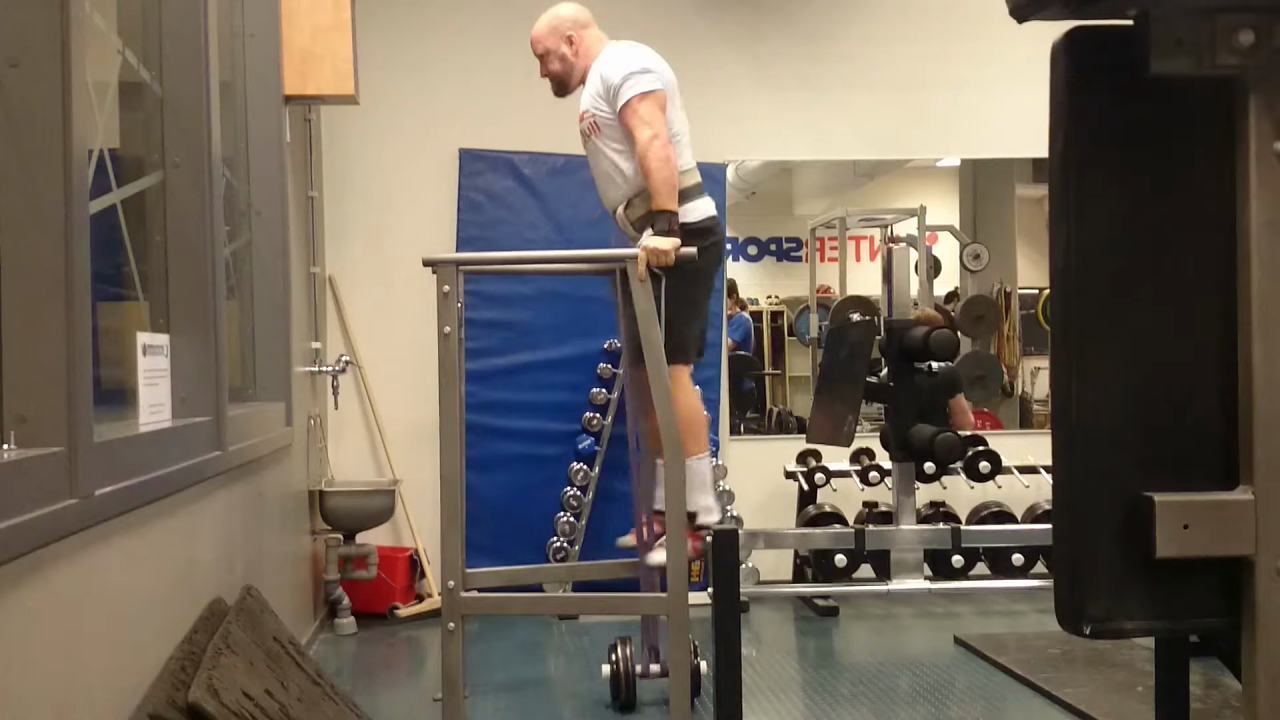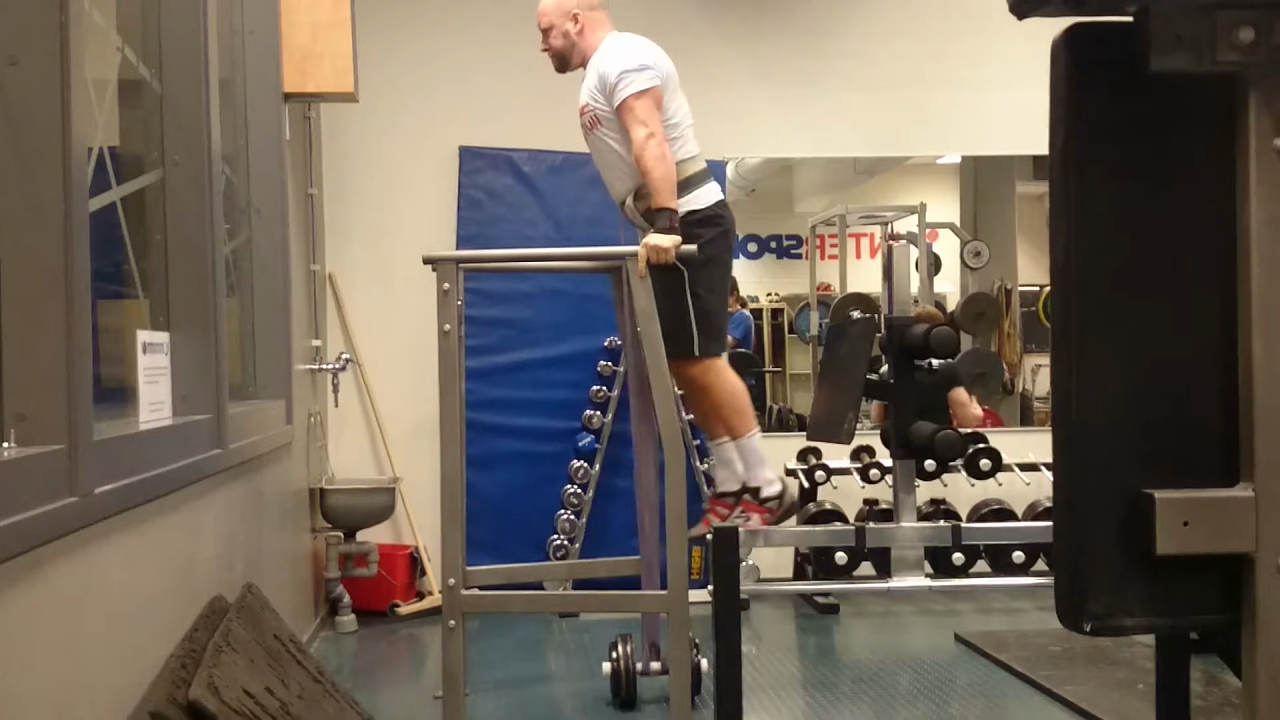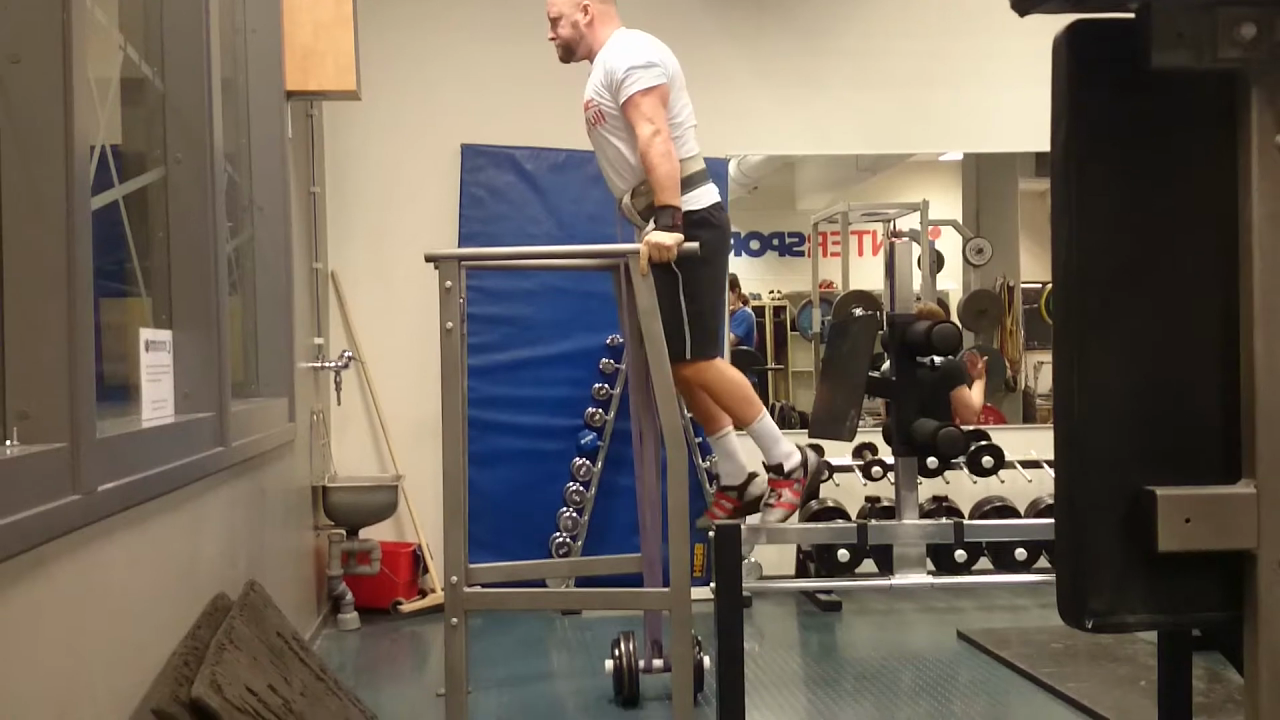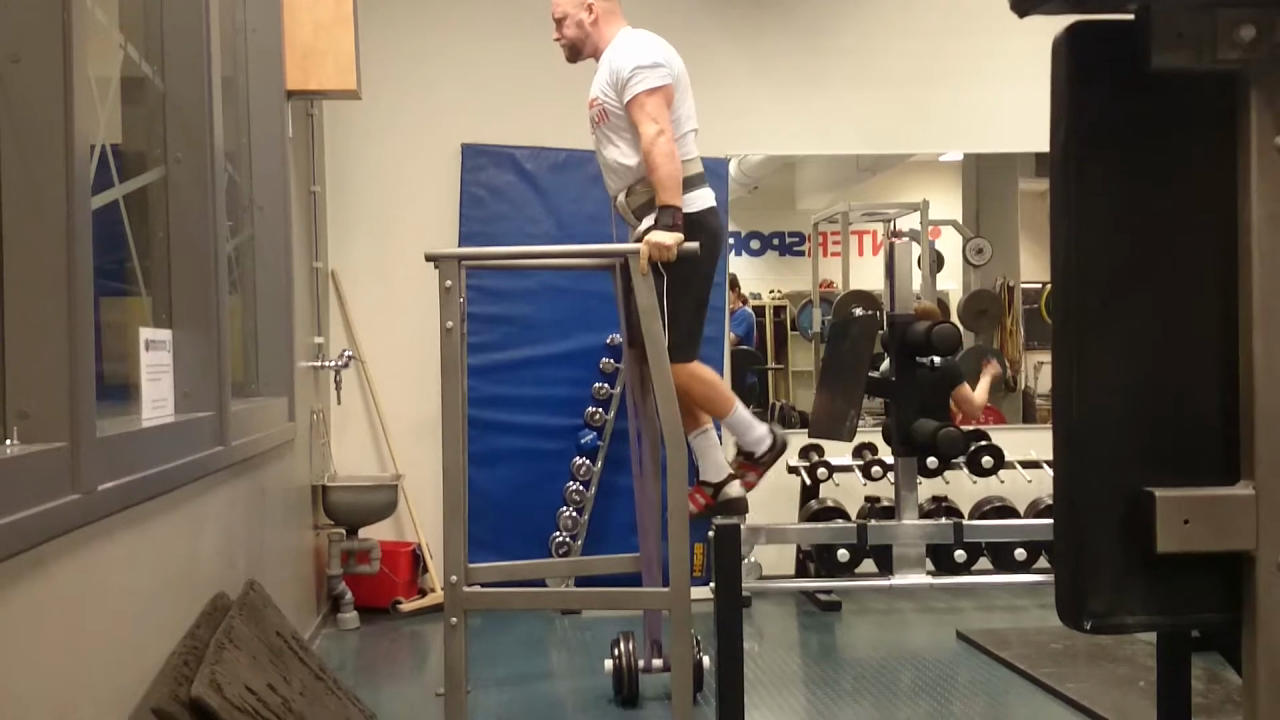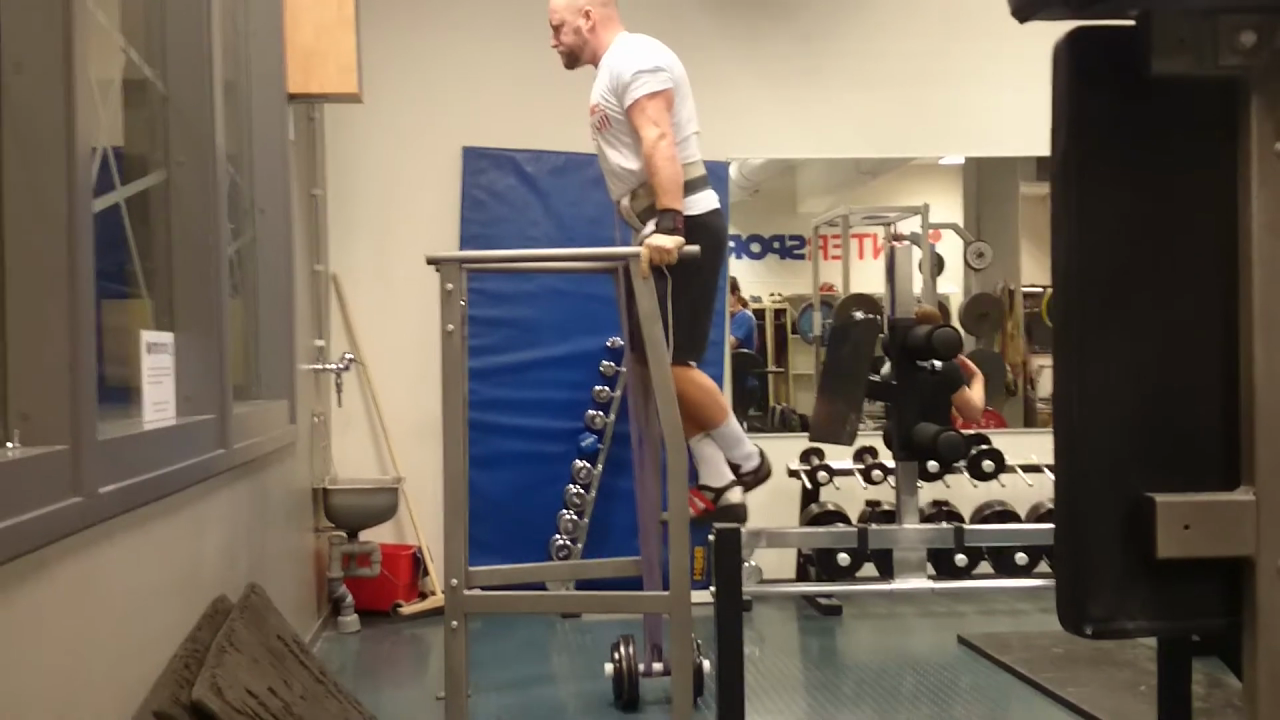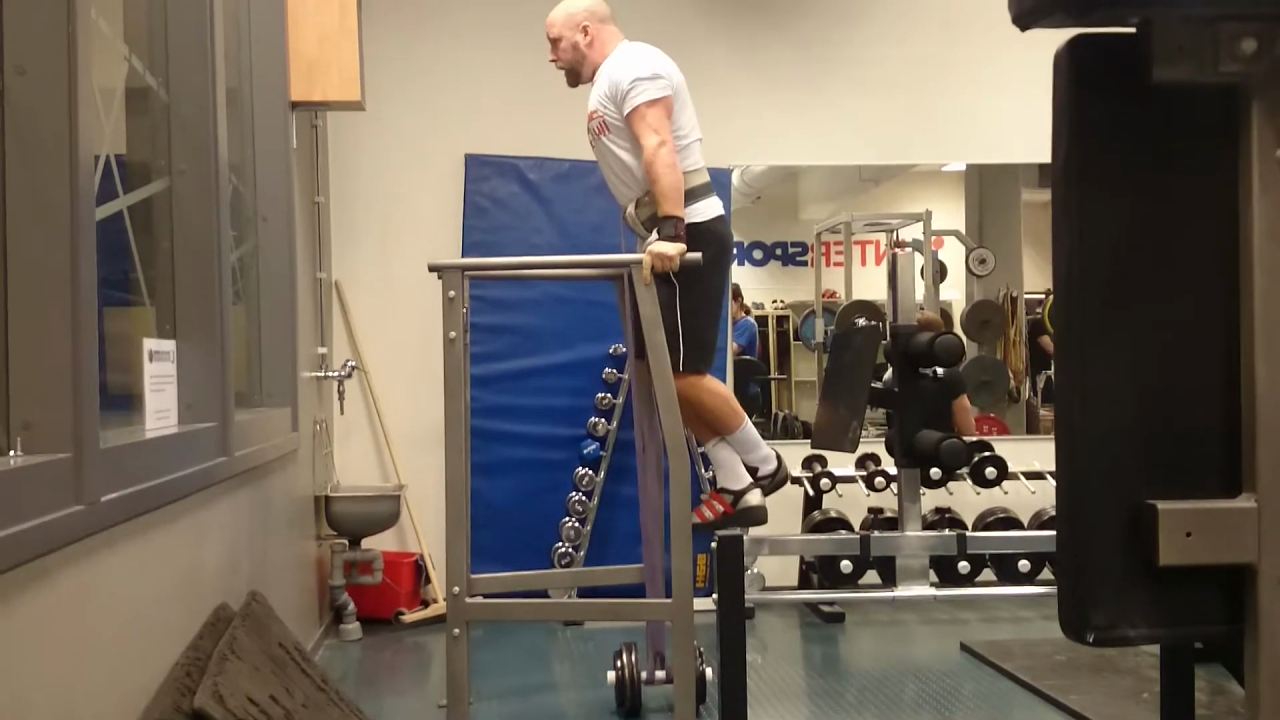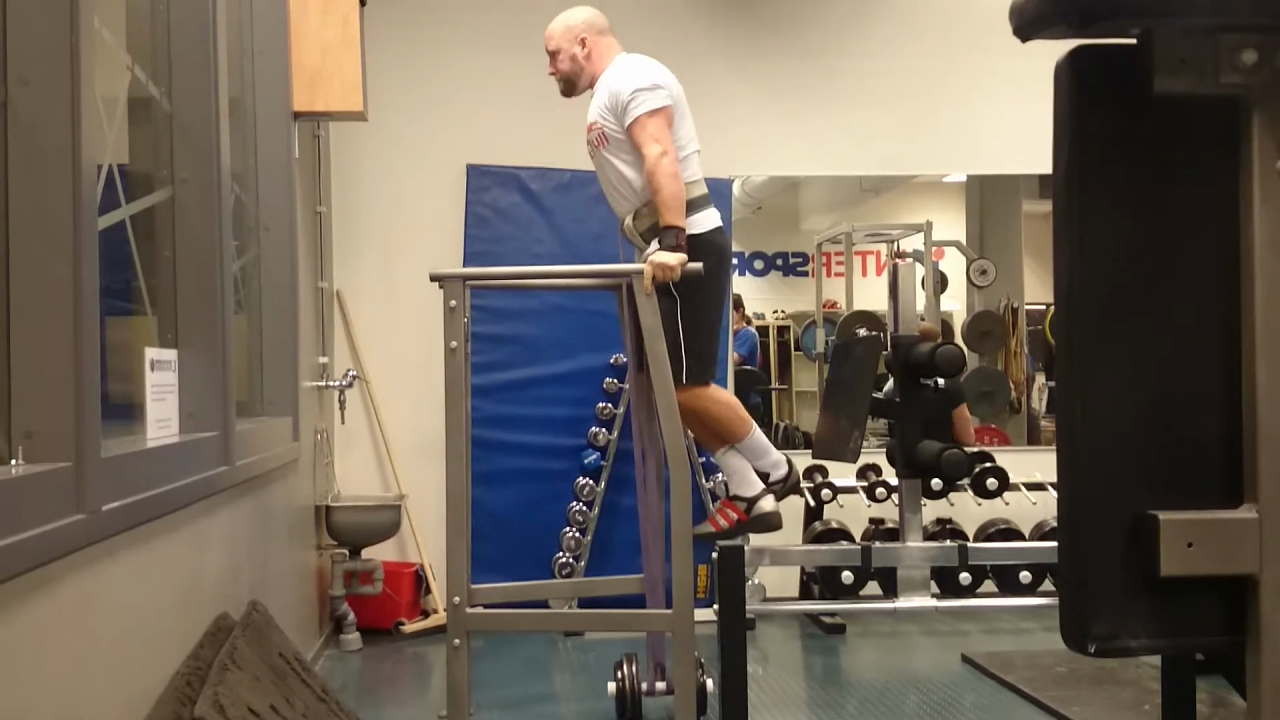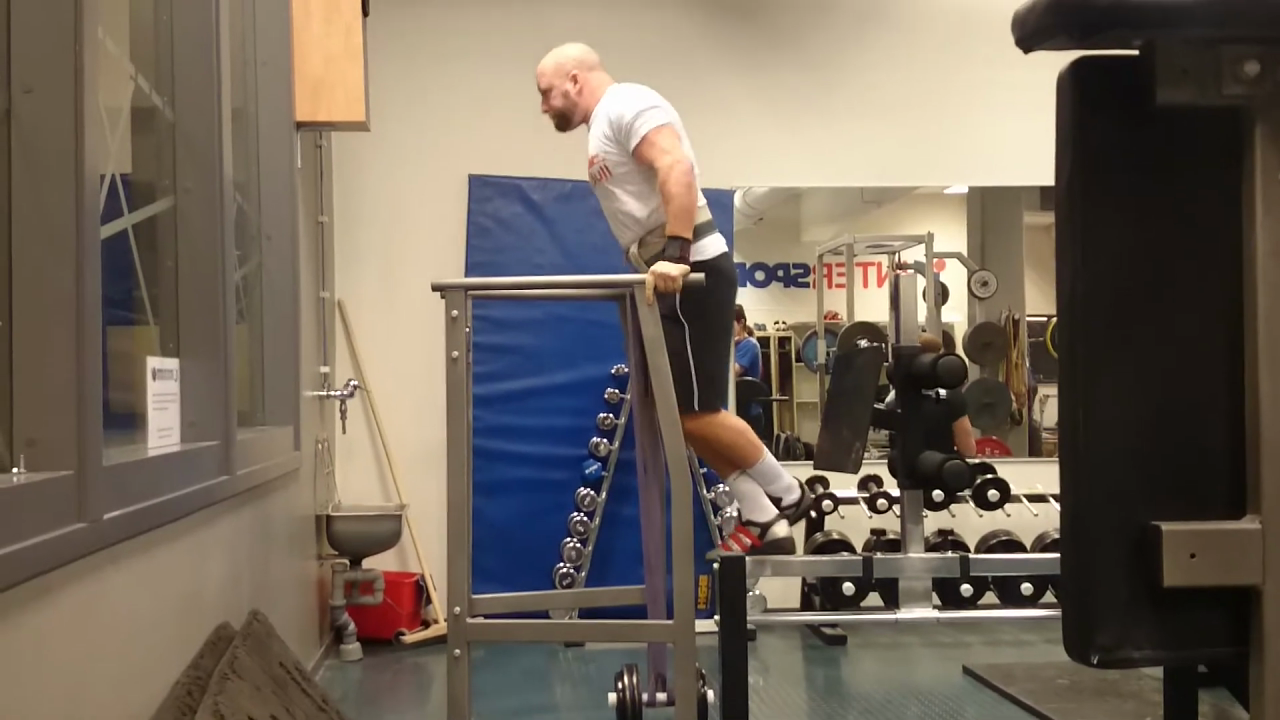
dt=0.3s
person 1, frame 1
left shoulder: (625, 65)
right shoulder: (599, 84)
left elbow: (655, 143)
left wrist: (666, 226)
right wrist: (655, 231)
left hip: (681, 232)
right hip: (658, 237)
left knee: (667, 369)
right knee: (657, 372)
left ankle: (704, 513)
right ankle: (669, 510)
person 1, frame 2
left shoulder: (622, 57)
right shoulder: (603, 71)
left elbow: (650, 141)
left wrist: (664, 222)
left hip: (690, 222)
right hip: (671, 229)
left knee: (699, 359)
right knee: (683, 362)
left ankle: (767, 488)
right ankle: (732, 487)
person 1, frame 3
left shoulder: (629, 54)
right shoulder: (608, 65)
left elbow: (655, 138)
left wrist: (668, 221)
left hip: (686, 223)
right hip: (665, 230)
left knee: (694, 360)
right knee: (677, 364)
left ankle: (788, 464)
right ankle: (738, 480)
person 1, frame 4
left shoulder: (635, 54)
right shoulder: (614, 65)
left elbow: (659, 138)
left wrist: (668, 221)
left hip: (681, 226)
right hip: (658, 229)
left knee: (670, 361)
right knee: (660, 362)
left ankle: (757, 440)
right ankle: (717, 480)
person 1, frame 5
left shoulder: (634, 58)
right shoulder: (614, 70)
left elbow: (659, 142)
left wrist: (670, 225)
left hip: (687, 226)
right hip: (665, 233)
left knee: (669, 364)
right knee: (662, 365)
left ankle: (746, 460)
right ankle: (719, 485)
person 1, frame 6
left shoulder: (632, 65)
right shoulder: (614, 81)
left elbow: (659, 149)
left wrist: (671, 231)
left hip: (690, 233)
right hip: (670, 239)
left knee: (682, 371)
right knee: (668, 372)
left ankle: (763, 465)
right ankle: (737, 487)
person 1, frame 7
left shoulder: (630, 76)
right shoulder: (610, 92)
left elbow: (662, 159)
left wrist: (671, 241)
left hip: (688, 246)
right hip: (667, 250)
left knee: (686, 384)
right knee: (669, 384)
left ankle: (774, 472)
right ankle: (750, 494)
person 1, frame 8
left shoulder: (627, 104)
right shoulder: (607, 125)
left elbow: (676, 171)
left wrist: (675, 254)
left hip: (690, 271)
right hip: (670, 278)
left knee: (696, 412)
right knee: (677, 411)
left ankle: (786, 495)
right ankle: (763, 519)
